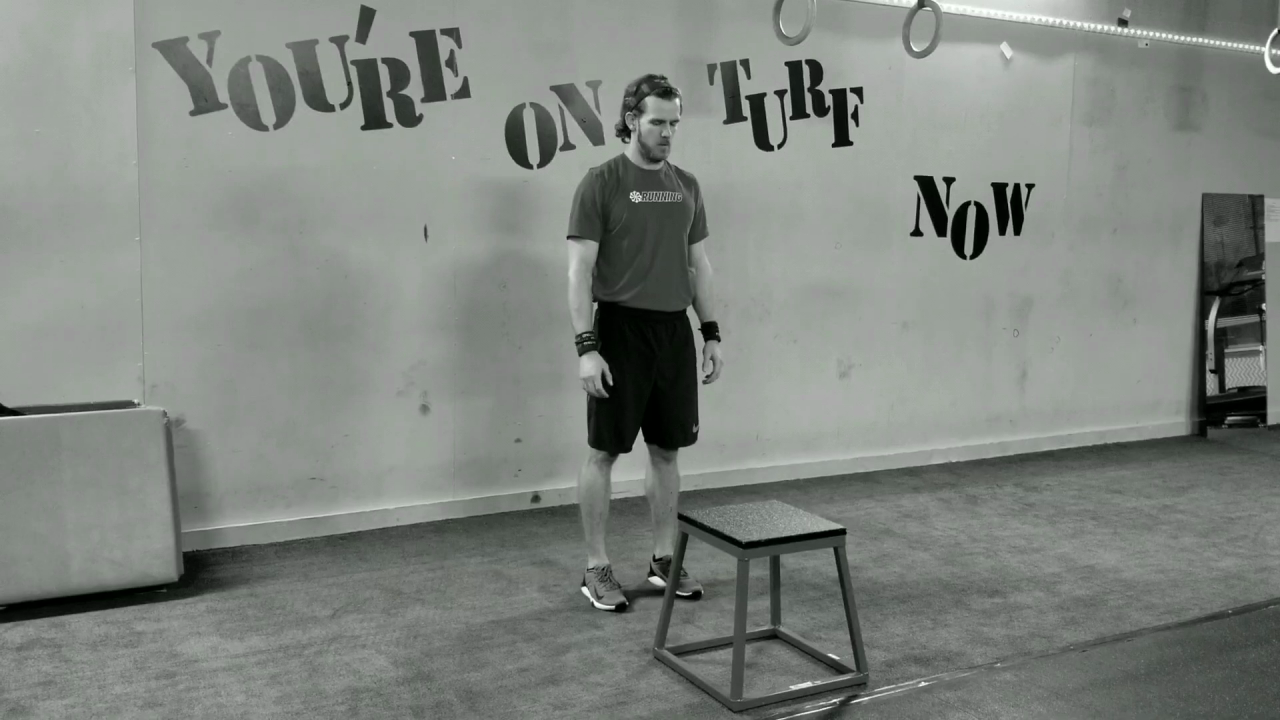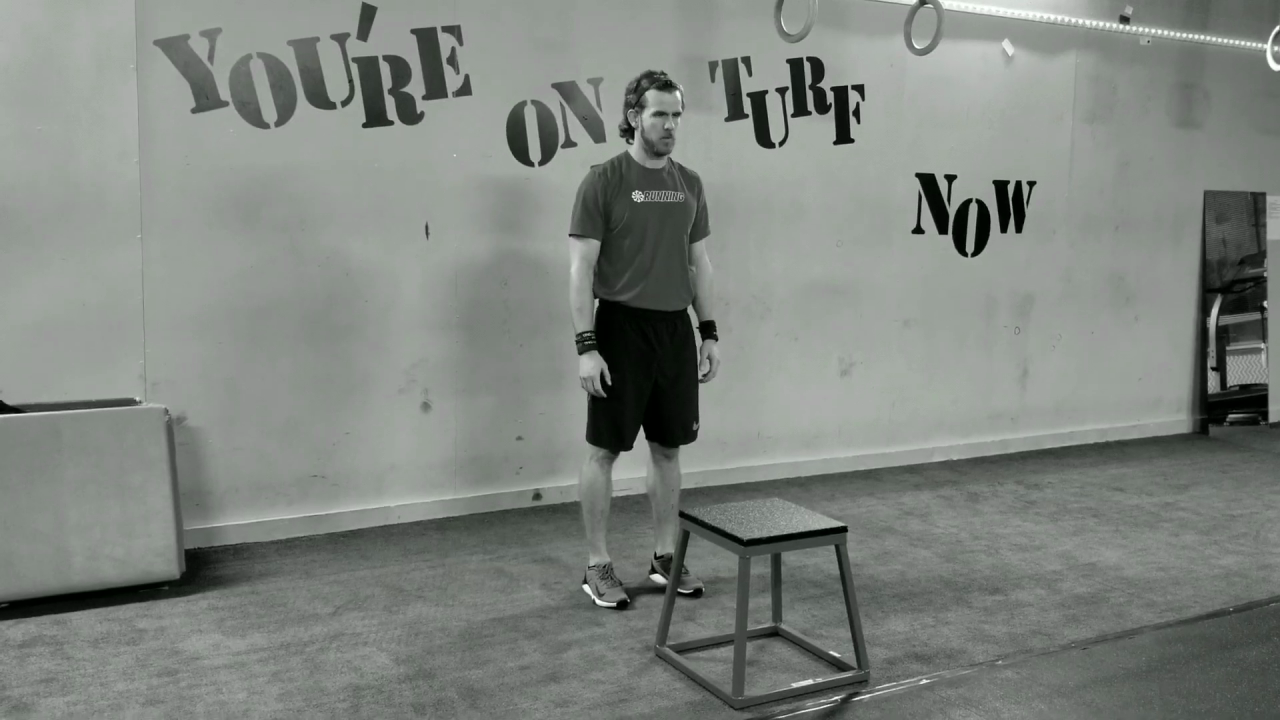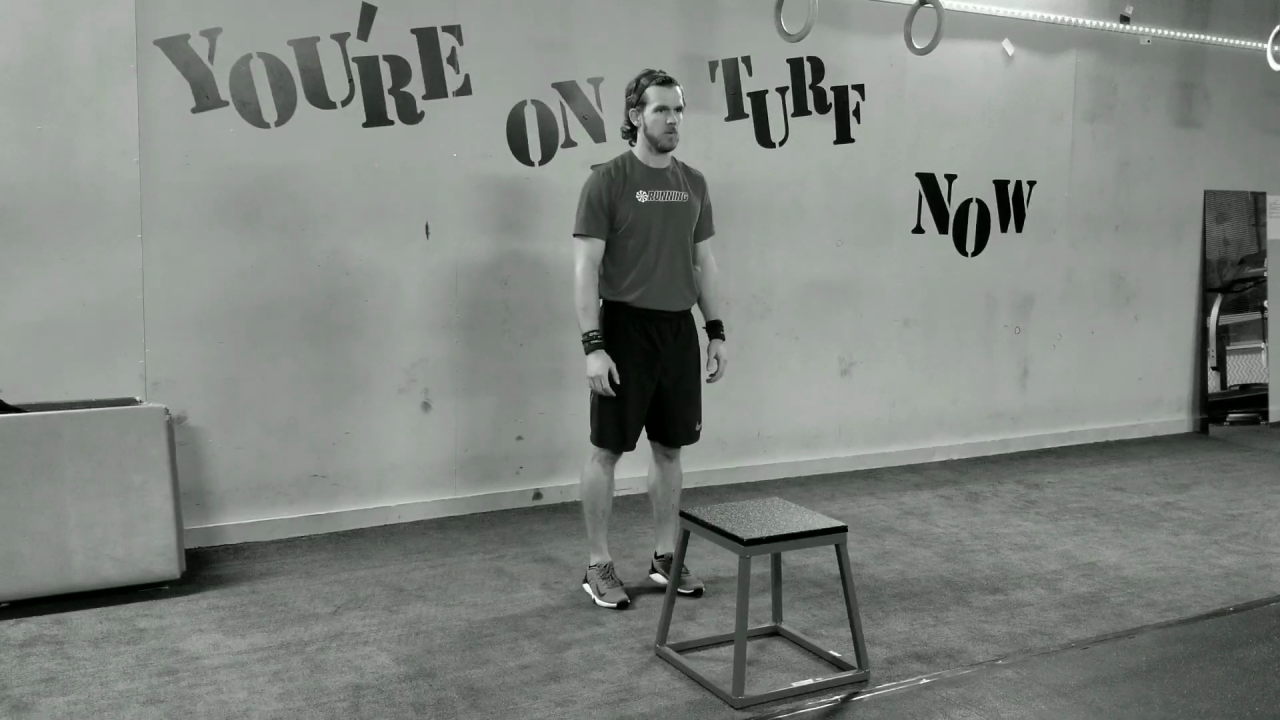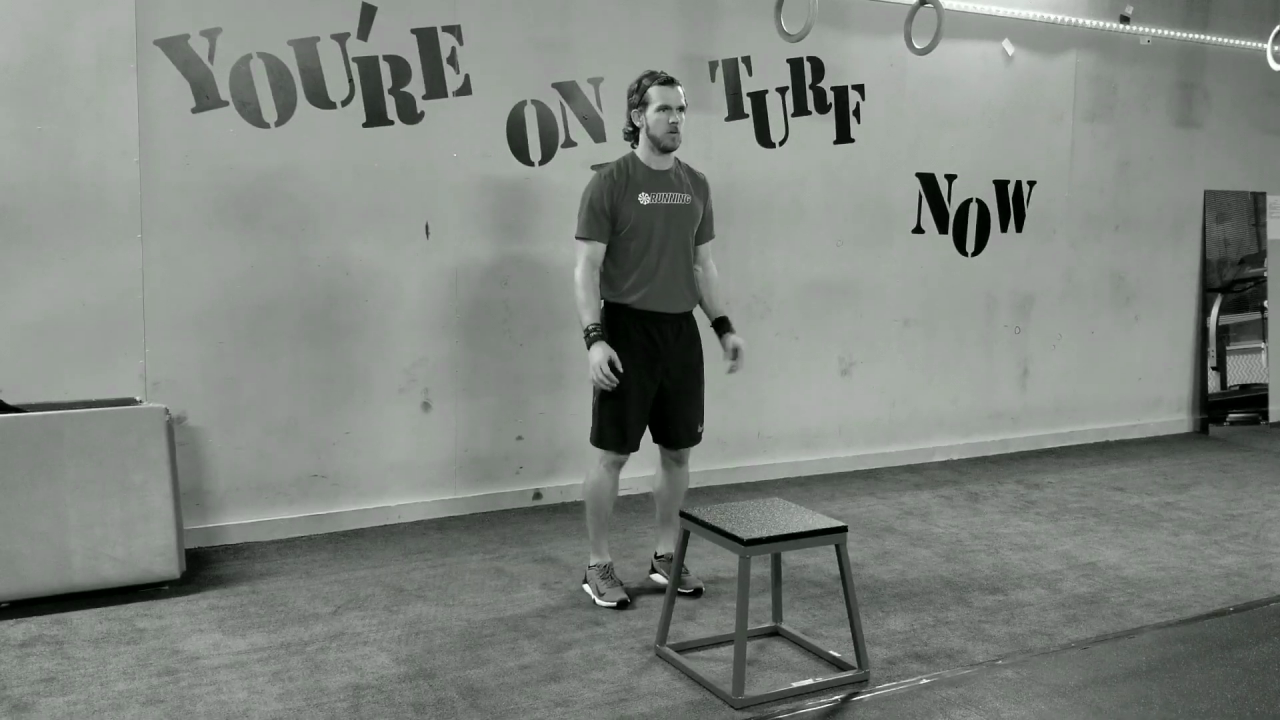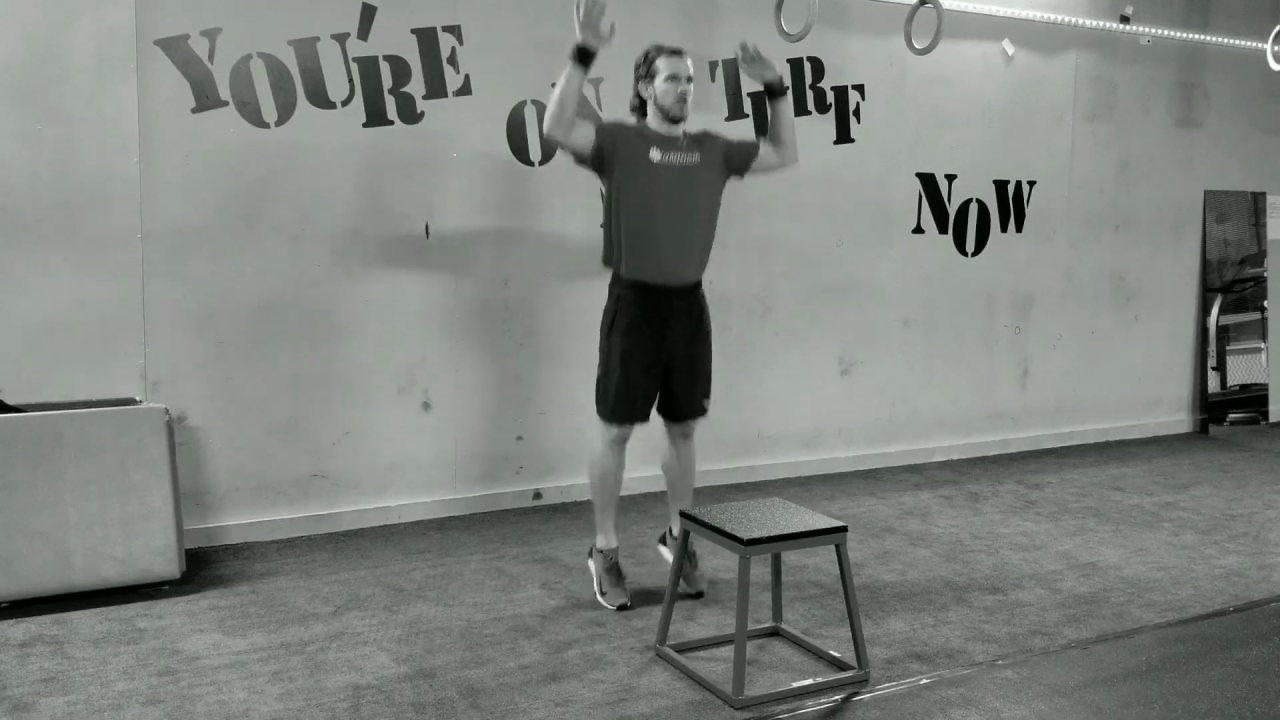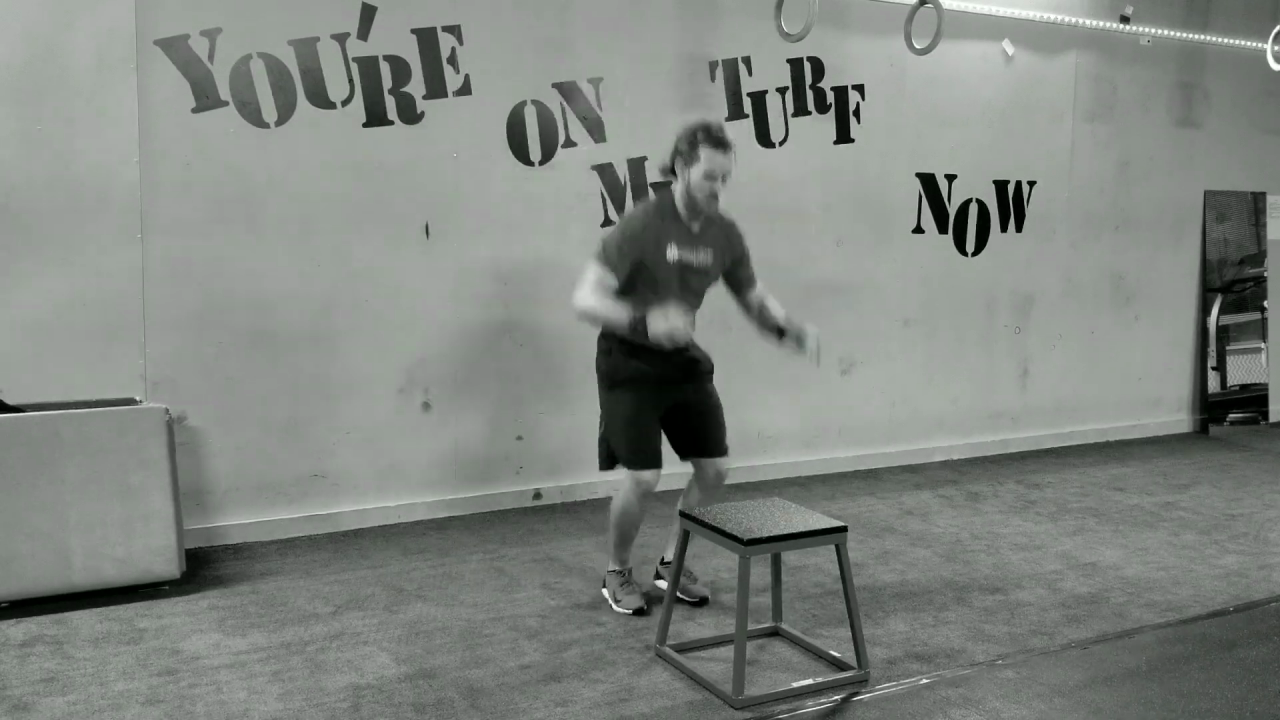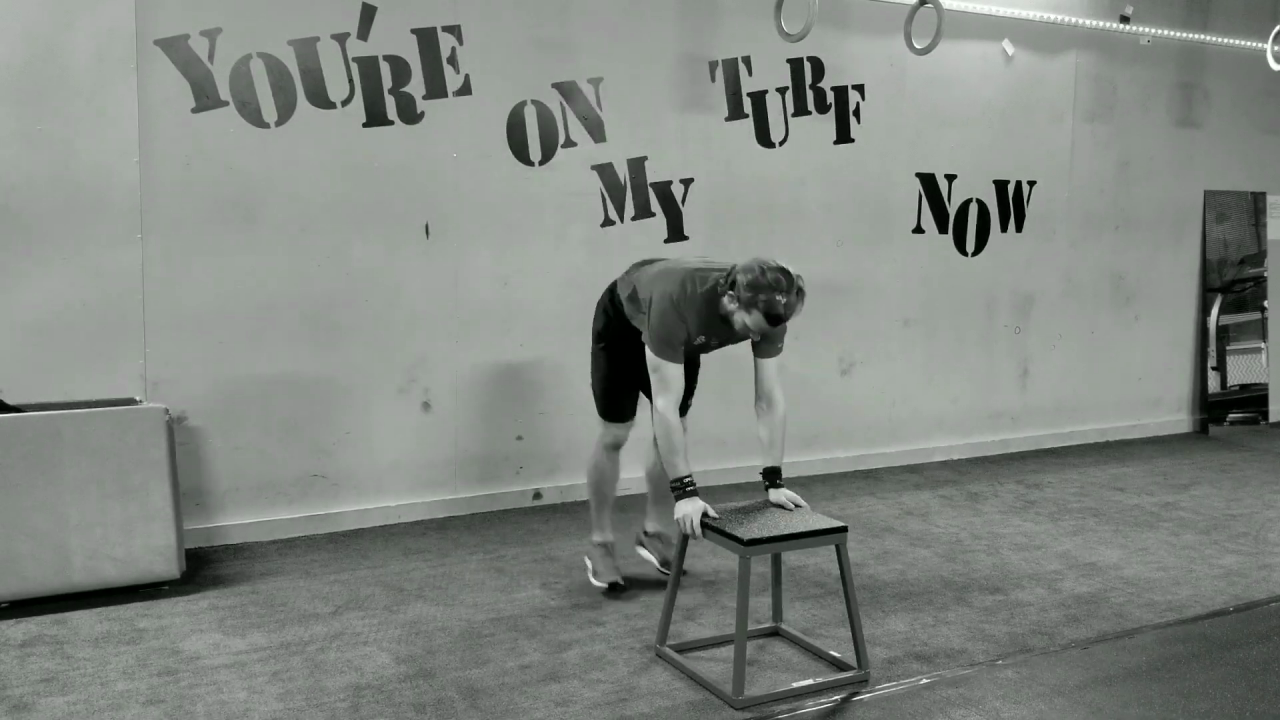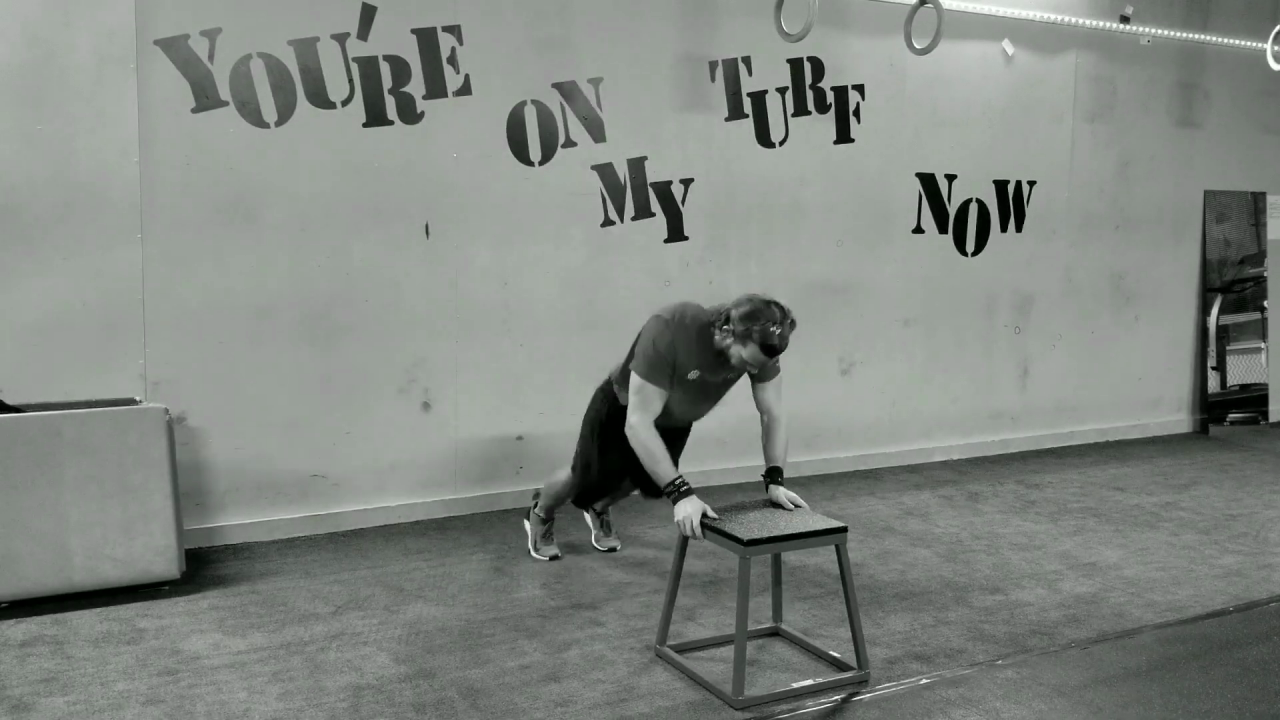
dt=0.4s
person 1, frame 1
left shoulder: (685, 184)
right shoulder: (600, 183)
left elbow: (698, 263)
right elbow: (580, 270)
left wrist: (711, 332)
right wrist: (586, 346)
left hip: (674, 331)
right hip: (621, 330)
left knee: (666, 450)
right knee: (604, 451)
left ankle: (664, 558)
right ankle: (596, 567)
person 1, frame 2
left shoulder: (689, 183)
right shoulder: (603, 182)
left elbow: (699, 262)
right elbow: (581, 269)
left wrist: (709, 332)
right wrist: (586, 346)
left hip: (675, 330)
right hip: (622, 329)
left knee: (668, 448)
right knee: (605, 449)
left ankle: (665, 556)
right ankle: (598, 565)
person 1, frame 3
left shoulder: (693, 183)
right shoulder: (607, 181)
left elbow: (703, 261)
right elbow: (586, 269)
left wrist: (717, 331)
right wrist: (593, 346)
left hip: (679, 331)
right hip: (626, 329)
left knee: (670, 449)
right knee: (607, 450)
left ankle: (666, 556)
right ankle: (598, 564)
person 1, frame 4
left shoulder: (695, 184)
right shoulder: (609, 184)
right elbow: (586, 269)
left wrist: (724, 326)
right wrist: (594, 338)
left hip: (680, 332)
right hip: (627, 331)
left knee: (677, 452)
right knee: (612, 454)
left ankle: (665, 556)
right ankle: (599, 565)
person 1, frame 5
left shoulder: (710, 149)
right shoulder: (618, 141)
left elbow: (783, 154)
right elbow: (556, 128)
left wrist: (774, 90)
right wrist: (583, 52)
left hip: (690, 306)
right hip: (636, 305)
left knee: (683, 429)
right knee: (617, 431)
left ankle: (676, 534)
right ankle: (605, 548)
person 1, frame 6
left shoulder: (725, 233)
right shoulder: (639, 227)
left elbow: (754, 301)
right elbow: (585, 300)
left wrist: (786, 329)
right wrist: (643, 320)
left hip: (683, 359)
right hip: (629, 360)
left knee: (714, 468)
right knee: (643, 479)
left ankle: (672, 563)
right ankle: (617, 572)
person 1, frame 7
left shoulder: (767, 314)
right shoulder: (678, 298)
left elbow: (769, 397)
right elbow: (665, 403)
left wrist: (773, 479)
right wrist: (685, 491)
right hip: (624, 322)
left knee: (671, 432)
right knee: (615, 435)
left ankle: (654, 534)
right ankle: (600, 543)
person 1, frame 8
left shoulder: (761, 343)
right shoulder: (669, 331)
left elbow: (772, 414)
right elbow: (637, 421)
left wrist: (774, 481)
right wrist: (682, 494)
right hip: (624, 410)
left knee: (649, 484)
right knee: (585, 488)
left ankle: (599, 511)
right ankle: (540, 515)
